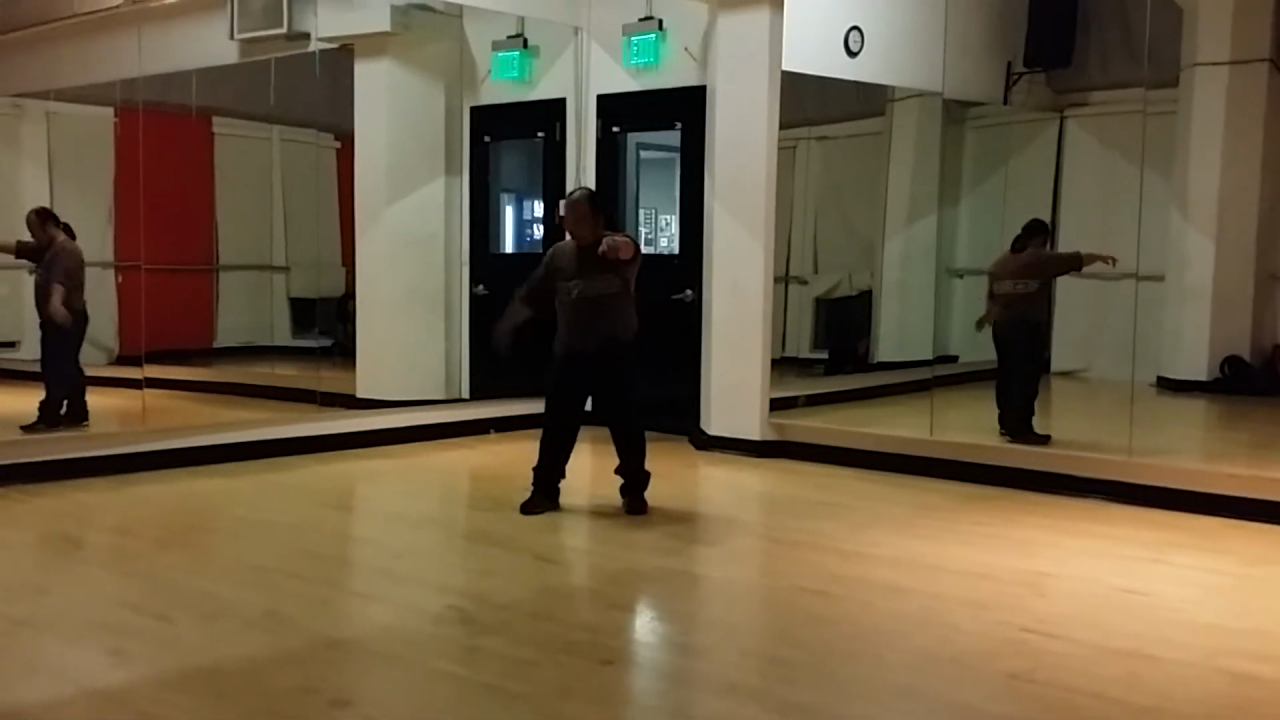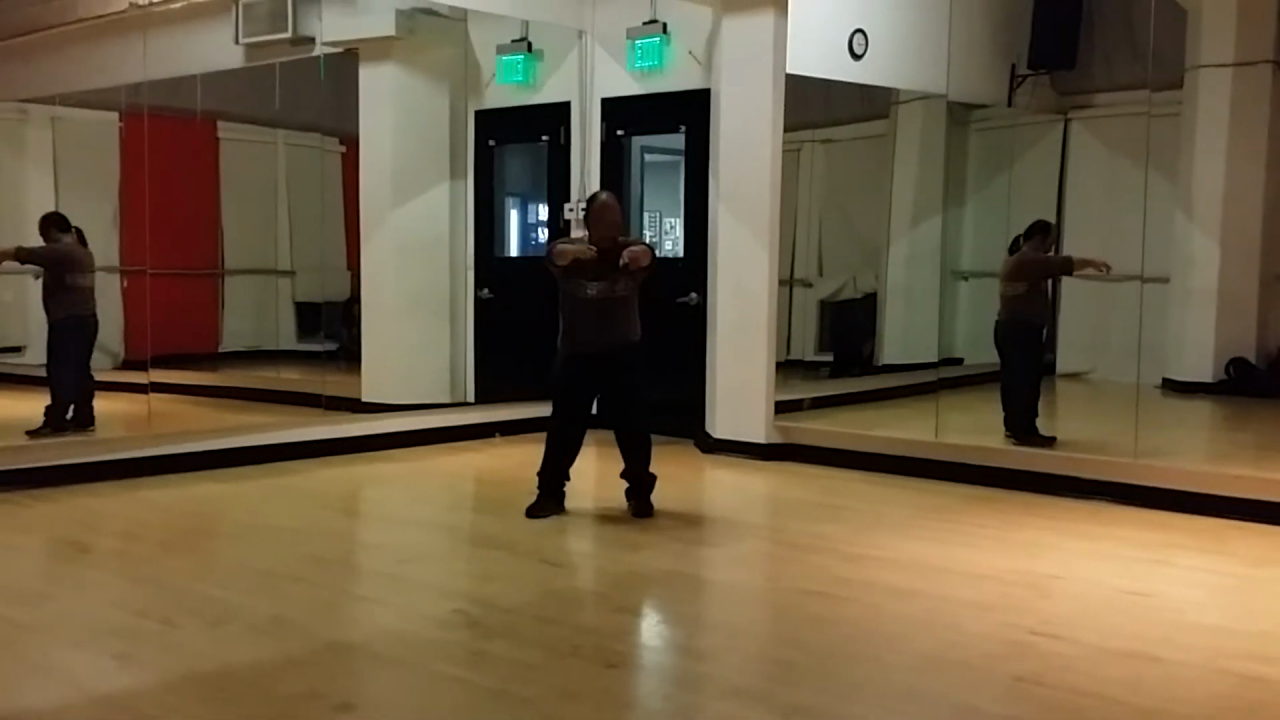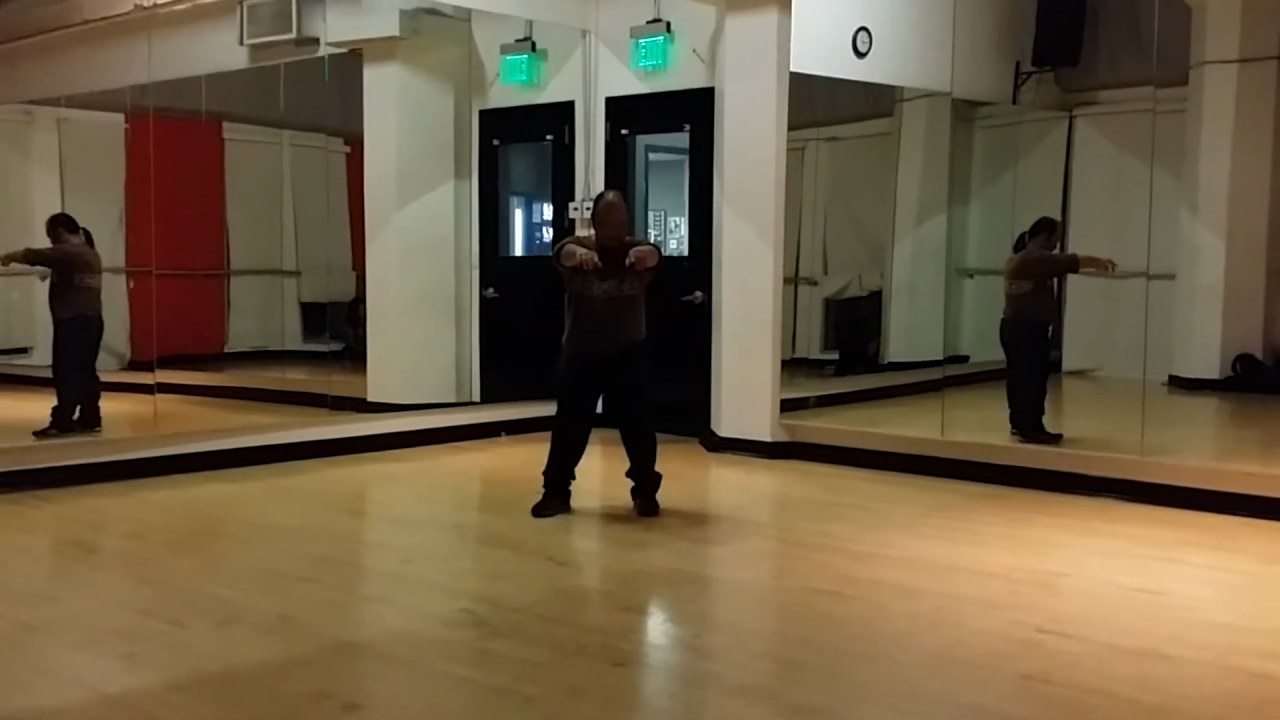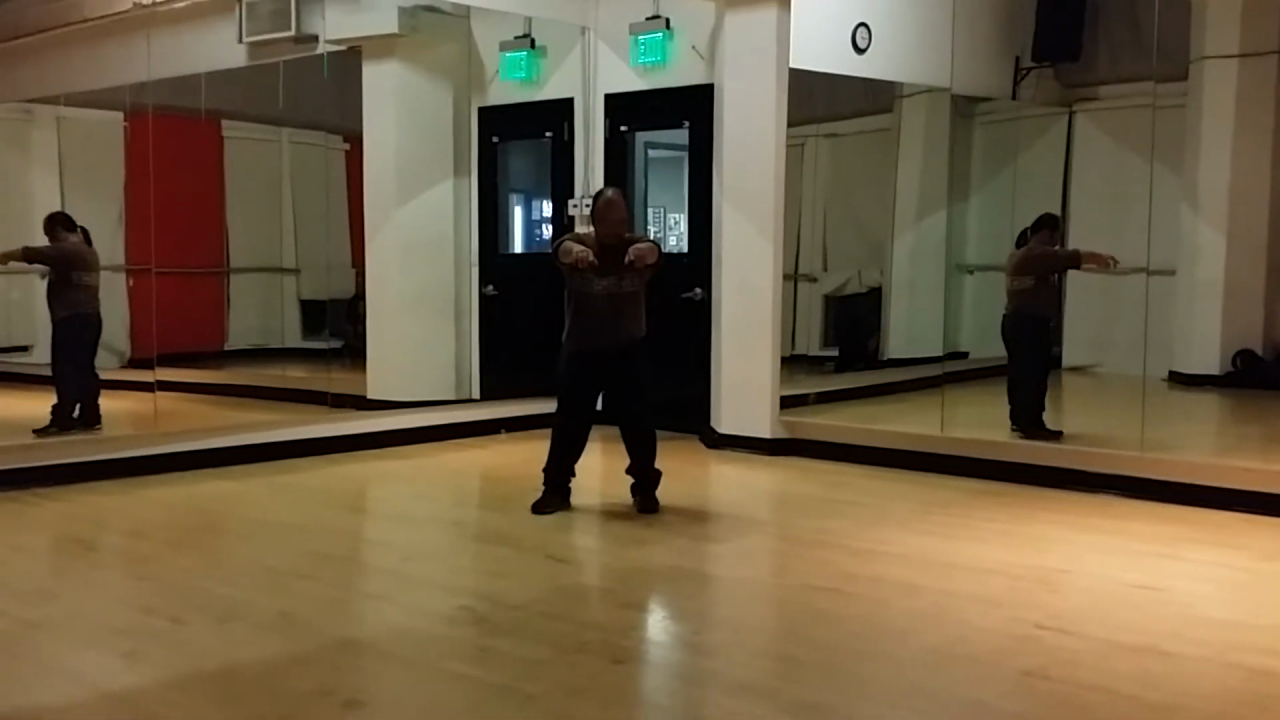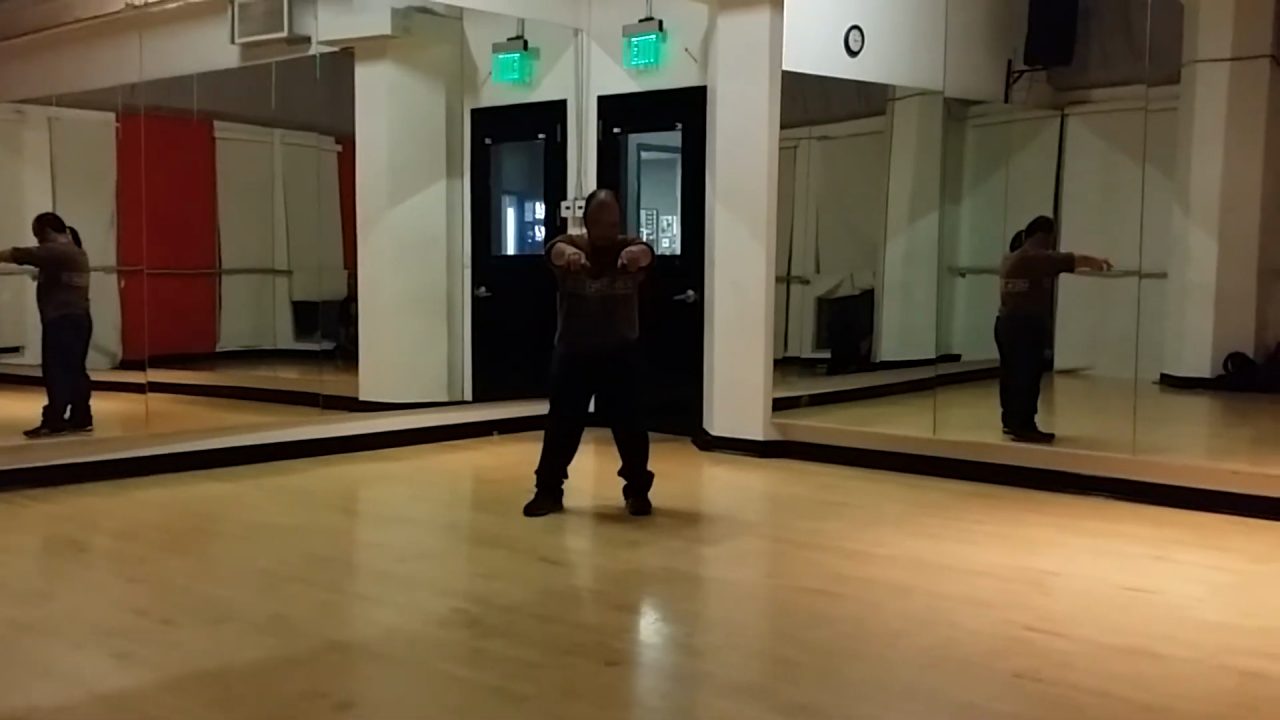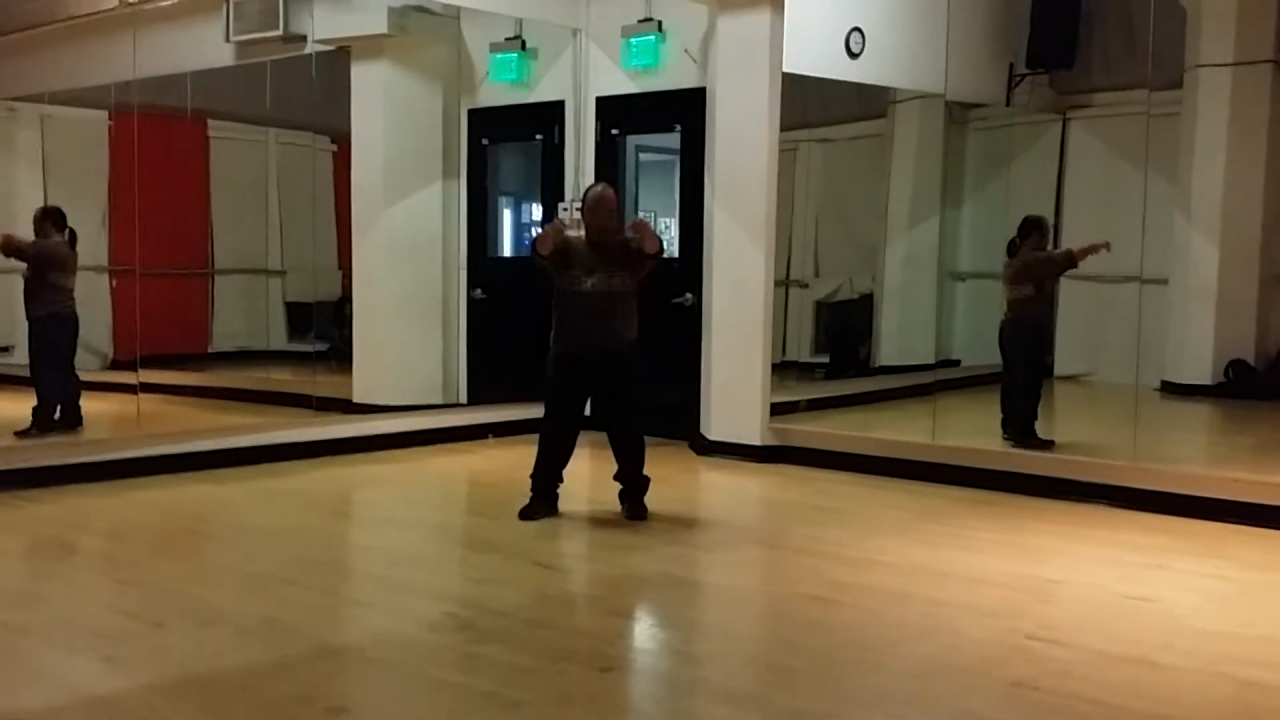
dt=0.4s
person 1, frame 1
left shoulder: (620, 251)
right shoulder: (558, 254)
left elbow: (626, 250)
right elbow: (532, 295)
left wrist: (616, 244)
right wrist: (509, 324)
left hip: (618, 355)
right hip: (570, 355)
left knee: (625, 425)
right knee: (557, 424)
left ankle: (634, 489)
right ankle: (545, 489)
person 1, frame 2
left shoulder: (629, 251)
right shoulder: (571, 252)
left elbow: (646, 255)
right elbow: (556, 253)
left wrist: (637, 254)
right wrist: (572, 251)
left hip: (622, 356)
right hip: (576, 356)
left knee: (632, 428)
right knee: (564, 427)
left ankle: (640, 492)
right ankle: (550, 493)
person 1, frame 3
left shoulder: (636, 251)
right shoulder: (578, 249)
left elbow: (654, 256)
right elbow: (563, 253)
left wrist: (643, 254)
right wrist: (579, 253)
left hip: (627, 356)
right hip: (580, 355)
left knee: (637, 426)
right knee: (569, 425)
left ankle: (645, 491)
right ankle: (556, 492)
person 1, frame 4
left shoulder: (636, 248)
right shoulder: (578, 245)
left elbow: (654, 252)
right elbow: (561, 249)
left wrist: (643, 251)
right wrist: (576, 250)
left hip: (627, 352)
right hip: (580, 352)
left knee: (638, 423)
right knee: (569, 423)
left ankle: (645, 488)
right ankle: (556, 489)
person 1, frame 5
left shoulder: (629, 249)
right shoulder: (571, 247)
left elbow: (646, 253)
right elbow: (554, 251)
left wrist: (635, 254)
right wrist: (569, 252)
left hip: (621, 355)
right hip: (572, 354)
left knee: (630, 426)
right knee: (561, 425)
left ankle: (637, 490)
right ankle: (548, 491)
person 1, frame 6
left shoulder: (628, 251)
right shoulder: (567, 248)
left elbow: (653, 251)
right elbow: (541, 251)
left wrist: (644, 232)
right wrist: (549, 233)
left hip: (617, 357)
right hip: (568, 357)
left knee: (625, 429)
right knee: (557, 428)
left ankle: (633, 495)
right ankle: (543, 495)
person 2, frame 1
left shoulder: (1000, 262)
right shoulder: (1040, 259)
left elbow: (992, 295)
right elbow: (1076, 260)
left wrist: (990, 315)
right wrist: (1101, 257)
left hip: (1003, 326)
right hip: (1028, 328)
left knee: (1007, 376)
right knee: (1026, 378)
left ankle: (1007, 424)
right ankle: (1020, 430)
person 2, frame 2
left shoulder: (1013, 260)
right shoulder: (1032, 260)
right elbow: (1066, 264)
right wrist: (1093, 262)
left hip: (1007, 327)
right hip: (1024, 330)
left knee: (1012, 378)
right knee: (1027, 380)
left ankle: (1013, 426)
right ankle: (1024, 432)
person 2, frame 3
left shoulder: (1017, 258)
right shoulder: (1038, 258)
left elbow: (1062, 263)
right elbow: (1074, 261)
right wrist: (1100, 261)
left hip: (1013, 325)
right hip: (1030, 328)
left knee: (1019, 376)
right knee: (1033, 377)
left ankle: (1019, 423)
right ankle: (1031, 429)
person 2, frame 4
left shoulder: (1018, 255)
right shoulder: (1041, 254)
left elbow: (1065, 260)
right elbow: (1078, 257)
left wrist: (1096, 260)
right wrist: (1103, 257)
left hip: (1014, 321)
right hip: (1032, 324)
left knee: (1019, 372)
right knee: (1035, 373)
left ankle: (1019, 419)
right ankle: (1031, 425)
person 2, frame 5
left shoulder: (1012, 258)
right shoulder: (1036, 257)
right elbow: (1074, 260)
left wrist: (1090, 264)
right wrist: (1098, 261)
left hip: (1007, 323)
right hip: (1026, 326)
left knee: (1012, 375)
right knee: (1027, 376)
left ankle: (1011, 421)
right ankle: (1023, 427)
person 2, frame 6
left shoulder: (1014, 261)
right shoulder: (1036, 261)
right elbow: (1073, 257)
left wrist: (1088, 248)
right wrist: (1096, 246)
left hip: (1011, 328)
right hip: (1030, 331)
left knee: (1014, 380)
right knee: (1029, 382)
left ankle: (1011, 427)
right ankle: (1023, 433)
person 3, frame 1
left shoulder: (66, 250)
right shoulder: (47, 248)
left elbow: (61, 280)
right elbow: (19, 248)
left wrist: (56, 304)
left hip: (65, 318)
right hip: (56, 319)
left knee: (56, 368)
right knee: (68, 367)
left ankle: (50, 418)
right ankle: (77, 414)
person 3, frame 2
left shoulder: (60, 252)
right shoulder: (82, 251)
left elbow: (23, 254)
right elbow: (38, 256)
left hip: (68, 323)
right hip: (85, 320)
left knee: (61, 372)
right knee: (79, 371)
left ankle: (55, 422)
right ankle: (83, 419)
person 3, frame 3
left shoulder: (68, 252)
right shoulder: (89, 253)
left elbow: (32, 256)
right elbow: (43, 257)
left hip: (74, 323)
right hip: (90, 321)
left knee: (67, 373)
right knee: (85, 371)
left ankle: (62, 423)
right ankle: (90, 420)
person 3, frame 4
left shoulder: (66, 250)
right shoulder: (87, 251)
left elbow: (30, 254)
right elbow: (42, 256)
left hip: (72, 320)
right hip: (89, 318)
left knee: (66, 370)
right knee: (84, 369)
left ankle: (63, 420)
right ankle: (90, 417)
person 3, frame 5
left shoulder: (56, 251)
right shoulder: (76, 252)
left elbow: (19, 255)
right elbow: (34, 257)
left hip: (62, 321)
right hip: (79, 319)
left knee: (57, 372)
right knee: (75, 370)
left ankle: (54, 422)
right ankle: (81, 418)
person 3, frame 6
left shoulder: (48, 249)
right shoulder: (66, 249)
left hip: (48, 320)
right hip: (65, 318)
left knee: (45, 371)
right knee: (64, 370)
left ankle: (45, 422)
right ankle: (71, 418)
